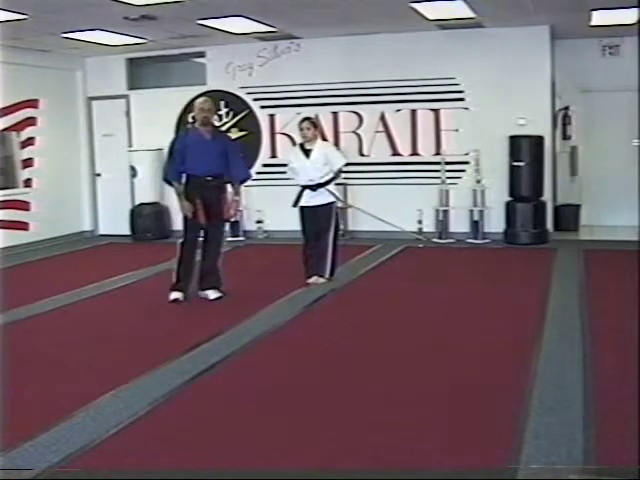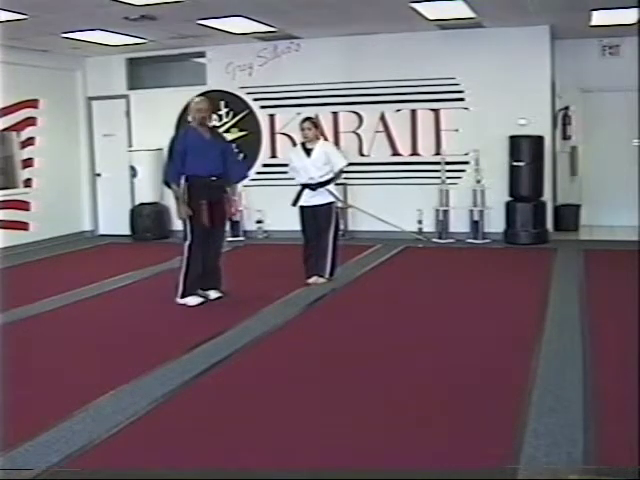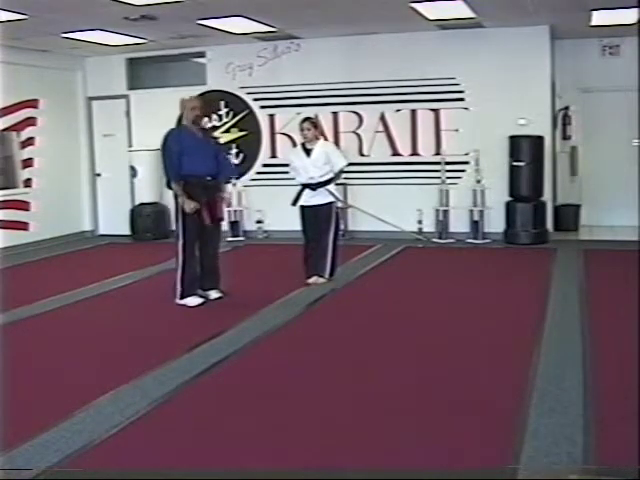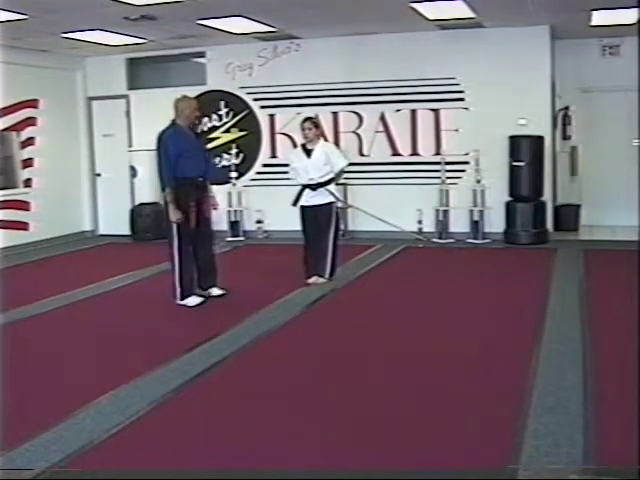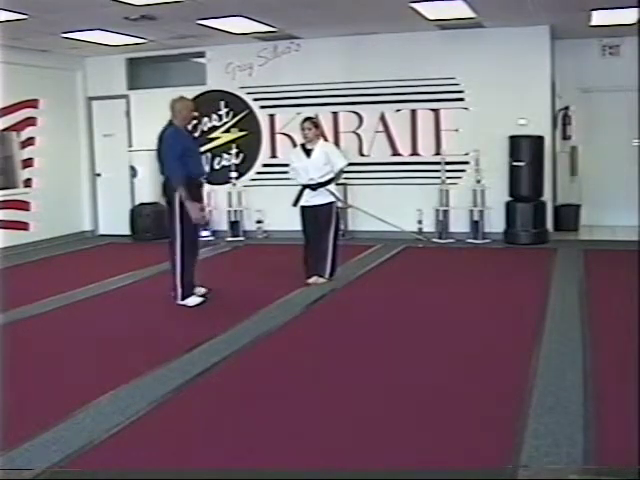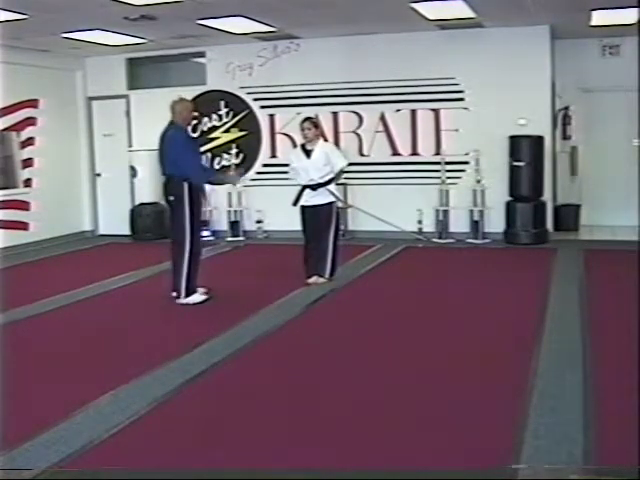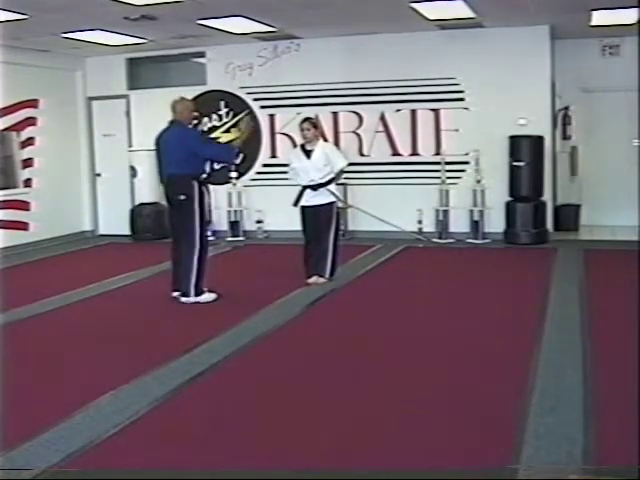
dt=0.4s
person 1, frame 1
left shoulder: (223, 140)
right shoulder: (184, 138)
left elbow: (235, 169)
right elbow: (175, 171)
left wrist: (236, 197)
right wrist: (182, 199)
left hip: (217, 191)
right hip: (194, 190)
left knee: (214, 240)
right knee: (189, 239)
left ankle: (208, 285)
right ankle: (179, 287)
person 1, frame 2
left shoulder: (218, 139)
right shoulder: (182, 137)
left elbow: (231, 169)
right elbow: (174, 172)
right wrist: (180, 202)
left hip: (218, 191)
right hip: (196, 191)
left knee: (214, 242)
right knee: (194, 241)
left ankle: (209, 286)
right ankle: (186, 292)
person 1, frame 3
left shoulder: (207, 137)
right shoulder: (175, 137)
left elbow: (220, 166)
right elbow: (172, 172)
left wrist: (222, 192)
right wrist: (182, 198)
left hip: (211, 191)
right hip: (190, 191)
left knee: (211, 242)
right knee: (188, 243)
left ankle: (208, 286)
right ankle: (185, 293)
person 1, frame 4
left shoulder: (193, 136)
right shoulder: (169, 136)
right elbow: (167, 174)
left wrist: (208, 194)
right wrist: (171, 205)
left hip: (198, 191)
right hip: (181, 193)
left knee: (204, 240)
right knee: (181, 244)
left ankle: (207, 284)
right ankle: (184, 293)
person 1, frame 5
left shoulder: (184, 134)
right shoulder: (170, 136)
right elbow: (175, 173)
left wrist: (195, 197)
right wrist: (188, 202)
left hip: (192, 189)
right hip: (180, 193)
left knee: (191, 241)
right knee: (181, 242)
left ankle: (187, 285)
right ankle: (182, 293)
person 1, frame 6
left shoulder: (172, 133)
right shoulder: (177, 136)
right elbow: (192, 166)
right wrist: (224, 178)
left hip: (176, 188)
right hip: (183, 189)
left knee: (180, 238)
right knee: (188, 240)
left ankle: (181, 286)
right ankle: (184, 292)
person 1, frame 7
left shoulder: (163, 136)
right shoulder: (187, 134)
right elbow: (218, 151)
left hip: (172, 187)
right hip: (189, 187)
left knee: (180, 238)
right knee: (195, 240)
left ankle: (179, 287)
right ankle: (191, 291)
person 2, frame 1
left shoulder: (326, 147)
right shoulder: (295, 152)
left elbow: (338, 169)
left wrist: (326, 183)
right wrist: (305, 183)
left hip: (325, 196)
right hip: (306, 197)
left knee: (326, 235)
right knee: (310, 237)
left ankle: (323, 272)
right ankle: (312, 272)
person 2, frame 2
left shoulder: (327, 147)
right shoulder: (296, 152)
left elbow: (339, 169)
left wrist: (327, 182)
right wrist: (305, 183)
left hip: (325, 196)
right hip: (306, 197)
left knee: (325, 235)
right knee: (310, 236)
left ankle: (323, 272)
right ankle: (312, 272)
person 2, frame 3
left shoulder: (327, 147)
right shoulder: (296, 152)
left elbow: (339, 169)
left wrist: (328, 183)
right wrist: (305, 183)
left hip: (325, 195)
right hip: (307, 196)
left knee: (325, 235)
right knee: (310, 236)
left ankle: (323, 272)
right ankle: (312, 272)
person 2, frame 4
left shoulder: (327, 148)
right shoulder: (297, 152)
left elbow: (340, 168)
right elbow: (295, 173)
left wrist: (329, 183)
right wrist: (306, 184)
left hip: (325, 196)
right hip: (307, 197)
left knee: (326, 236)
right knee: (310, 237)
left ankle: (323, 272)
right ankle: (312, 272)
person 2, frame 5
left shoulder: (327, 148)
right shoulder: (297, 152)
left elbow: (340, 168)
right elbow: (295, 173)
left wrist: (329, 183)
right wrist: (305, 184)
left hip: (325, 196)
right hip: (307, 197)
left knee: (326, 236)
right knee: (310, 237)
left ankle: (323, 272)
right ankle: (313, 272)
person 2, frame 6
left shoulder: (327, 148)
right shoulder: (296, 152)
left elbow: (340, 168)
right elbow: (294, 173)
left wrist: (329, 183)
right wrist: (305, 183)
left hip: (325, 196)
right hip: (307, 197)
left knee: (326, 236)
right knee: (310, 237)
left ankle: (323, 272)
right ankle: (313, 272)
person 2, frame 7
left shoulder: (327, 148)
right shoulder: (296, 153)
left elbow: (340, 168)
right elbow: (294, 173)
left wrist: (329, 183)
right wrist: (305, 184)
left hip: (326, 196)
right hip: (307, 197)
left knee: (326, 236)
right knee: (310, 237)
left ankle: (323, 272)
right ankle: (313, 272)
